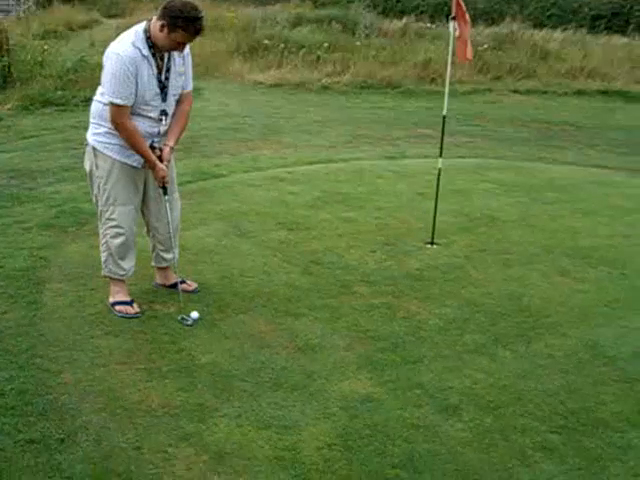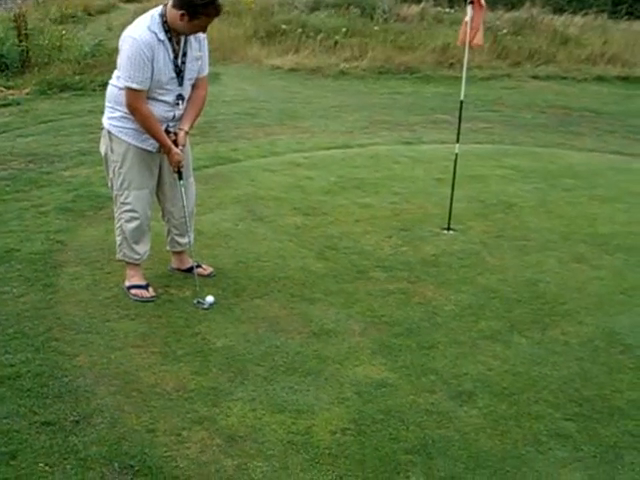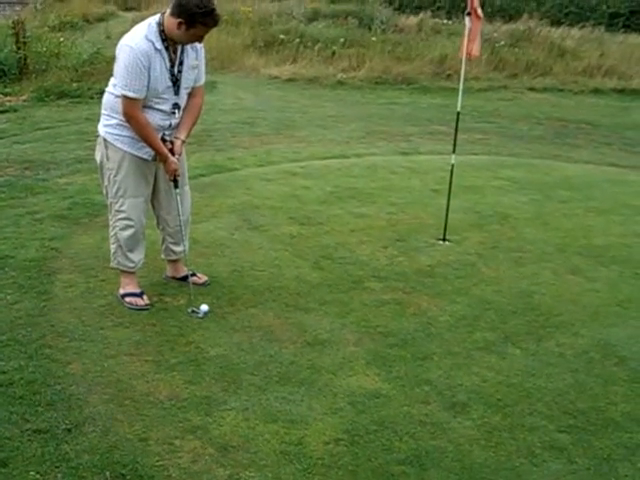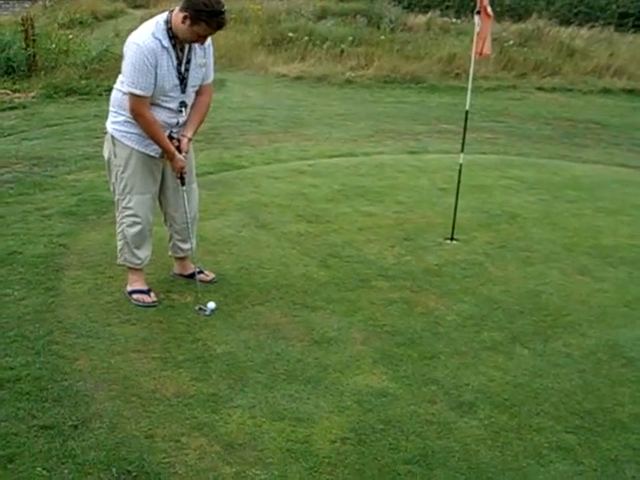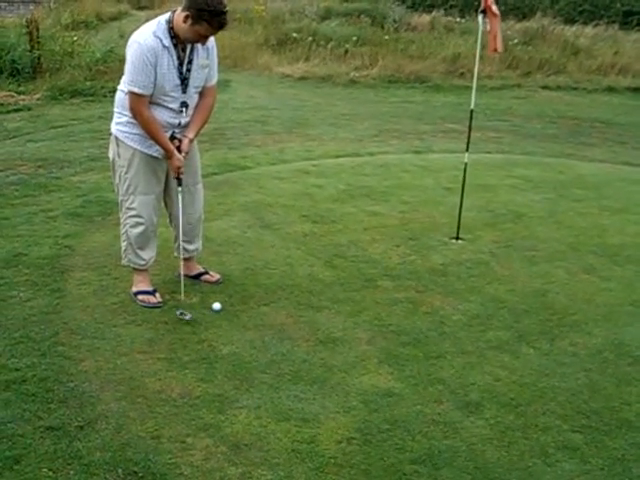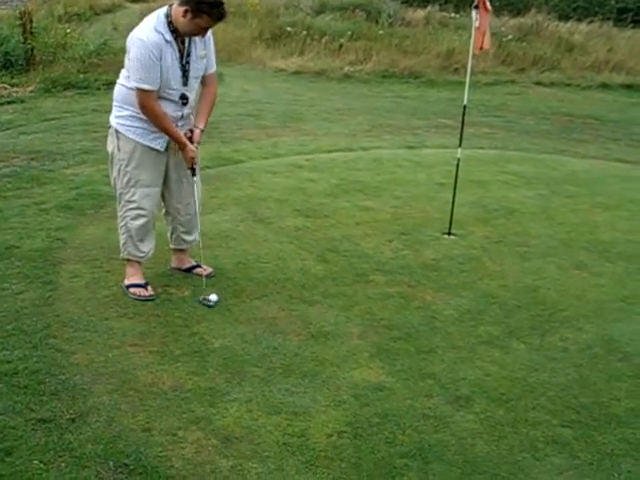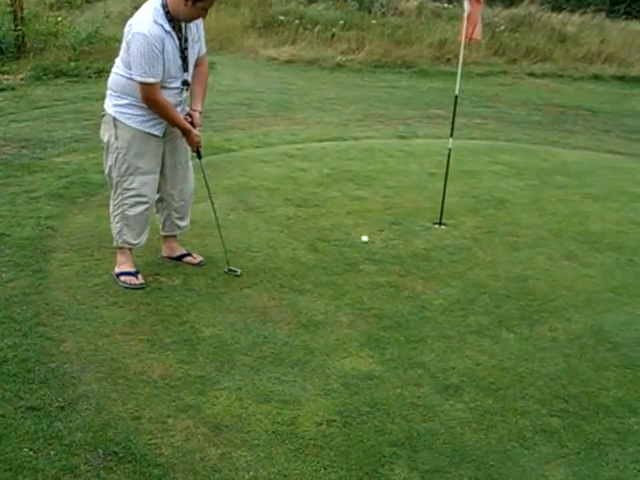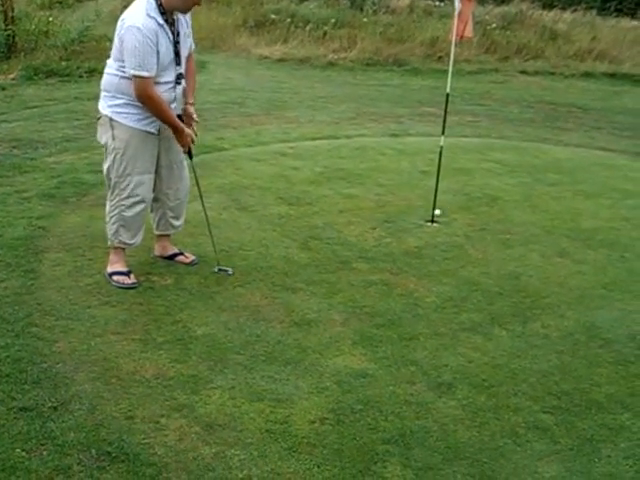
dt=0.5s
person 1, frame 1
left shoulder: (179, 49)
right shoulder: (124, 54)
left elbow: (184, 101)
right elbow: (120, 120)
left wrist: (168, 146)
right wrist: (152, 162)
left hip: (157, 145)
right hip: (116, 147)
left knee: (166, 213)
right knee: (119, 220)
left ankle: (164, 272)
right ankle: (117, 288)
person 1, frame 2
left shoulder: (196, 35)
right shoulder: (140, 38)
left elbow: (199, 86)
right elbow: (135, 104)
left wrist: (183, 130)
right wrist: (167, 147)
left hip: (173, 130)
right hip: (131, 131)
left knee: (181, 197)
right knee: (135, 203)
left ankle: (180, 257)
right ankle: (133, 271)
person 1, frame 3
left shoulder: (193, 44)
right shoulder: (136, 47)
left elbow: (195, 95)
right elbow: (131, 112)
left wrist: (180, 138)
right wrist: (163, 155)
left hip: (168, 138)
right hip: (127, 139)
left knee: (176, 205)
right knee: (129, 211)
left ankle: (175, 265)
right ankle: (127, 279)
person 1, frame 4
left shoulder: (202, 41)
right shoulder: (144, 44)
left elbow: (204, 93)
right elbow: (139, 110)
left wrist: (187, 136)
right wrist: (170, 153)
left hip: (176, 135)
right hip: (134, 136)
left knee: (184, 203)
right knee: (137, 208)
left ankle: (182, 262)
right ankle: (135, 276)
person 1, frame 5
left shoulder: (205, 42)
right shoulder: (145, 44)
left elbow: (208, 95)
right elbow: (138, 108)
left wrist: (189, 138)
right wrist: (168, 151)
left hip: (181, 136)
right hip: (139, 137)
left knee: (190, 204)
right knee: (140, 210)
left ankle: (188, 263)
right ankle: (140, 277)
person 1, frame 6
left shoulder: (201, 34)
right shoulder: (147, 40)
left elbow: (209, 82)
right elbow: (147, 104)
left wrist: (198, 128)
right wrist: (182, 143)
left hip: (178, 128)
right hip: (138, 130)
left knee: (185, 196)
right knee: (139, 202)
left ankle: (180, 255)
right ankle: (133, 269)
person 1, frame 7
right shoulder: (147, 31)
left elbow: (200, 63)
right elbow: (150, 95)
left wrist: (195, 109)
right wrist: (186, 130)
left hip: (170, 116)
right hip: (133, 118)
left knee: (178, 184)
right knee: (135, 190)
left ankle: (170, 244)
right ankle: (124, 257)
person 1, frame 8
right shoulder: (141, 25)
left elbow: (186, 60)
right elbow: (144, 91)
left wrist: (188, 106)
right wrist: (179, 126)
left hip: (161, 117)
right hip: (127, 119)
left knee: (174, 183)
right knee: (130, 189)
left ankle: (163, 243)
right ankle: (117, 258)
